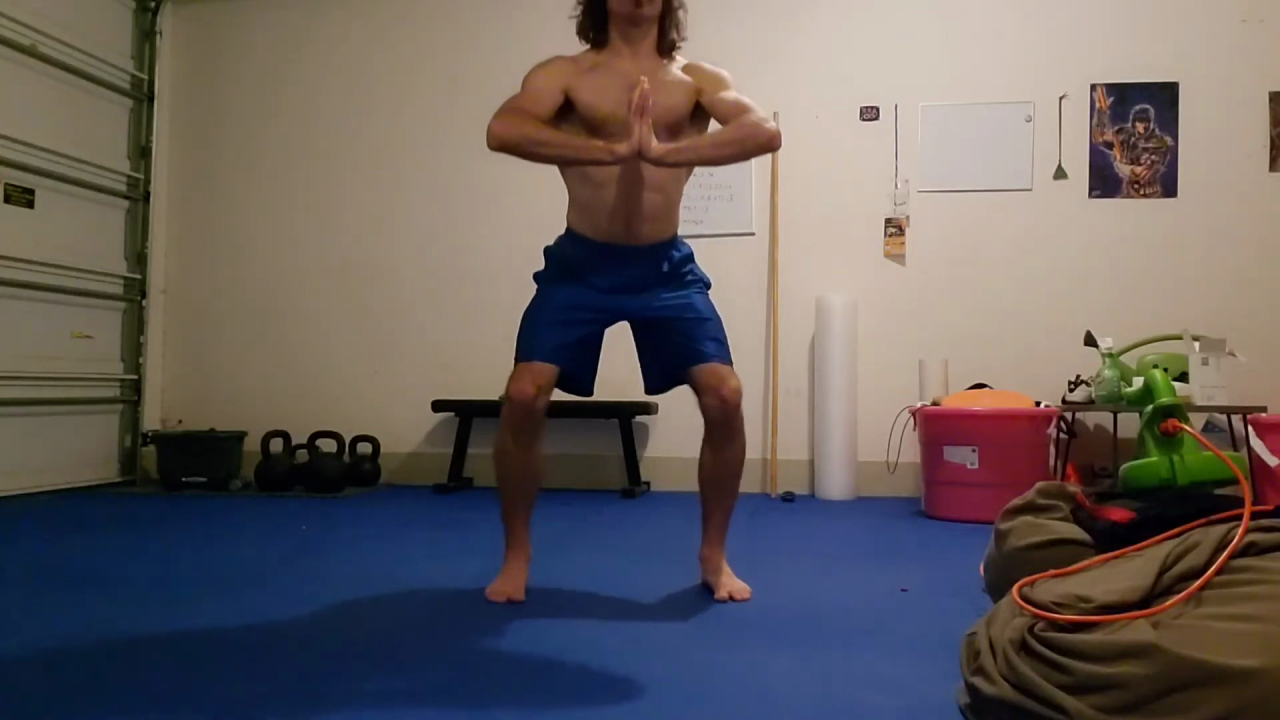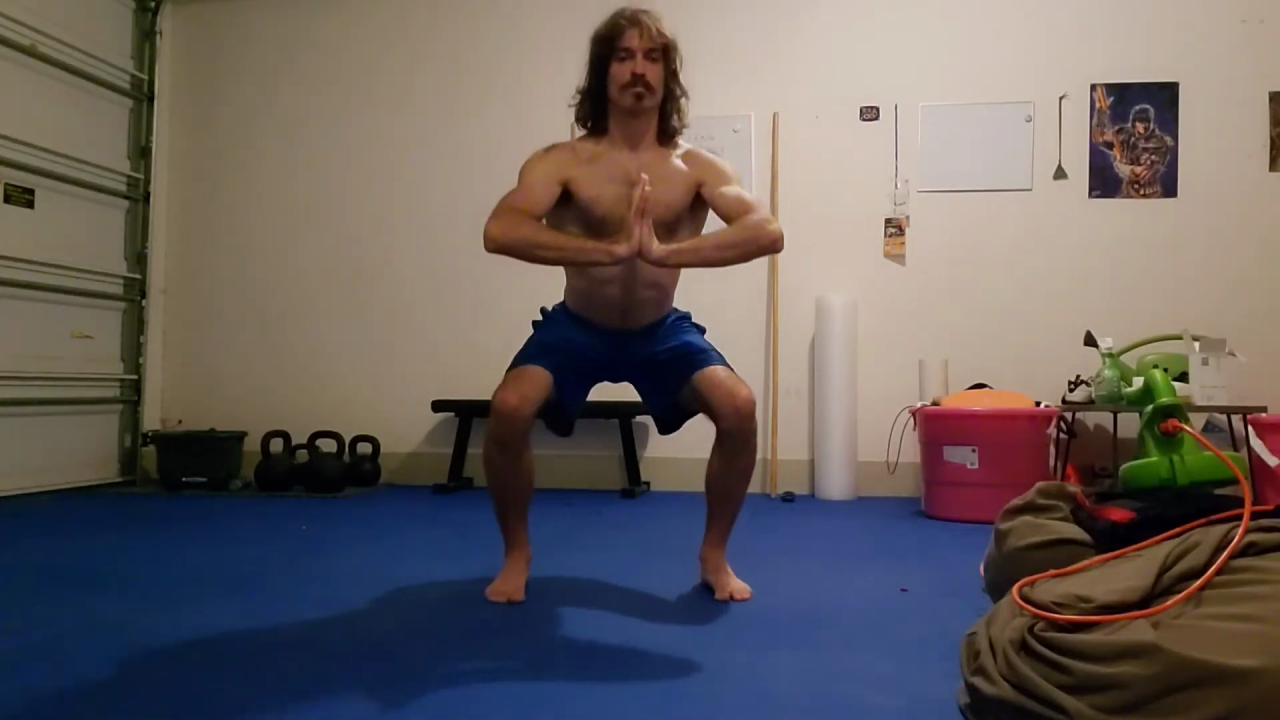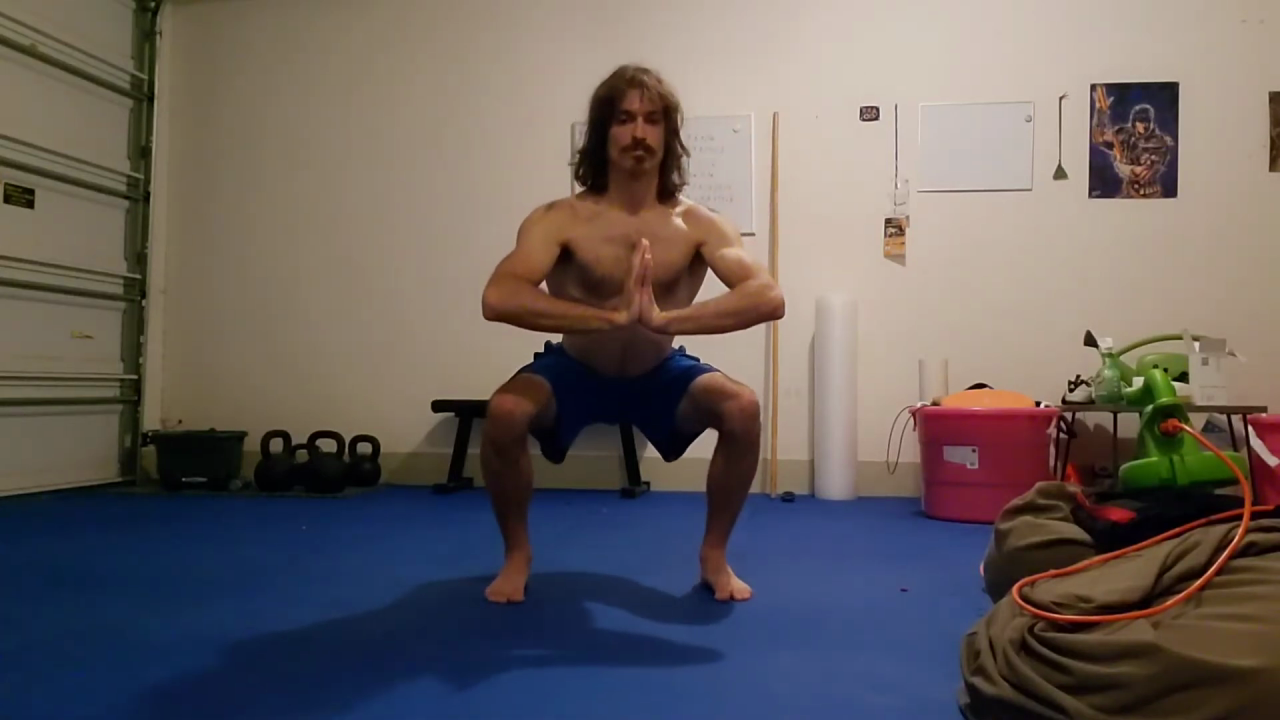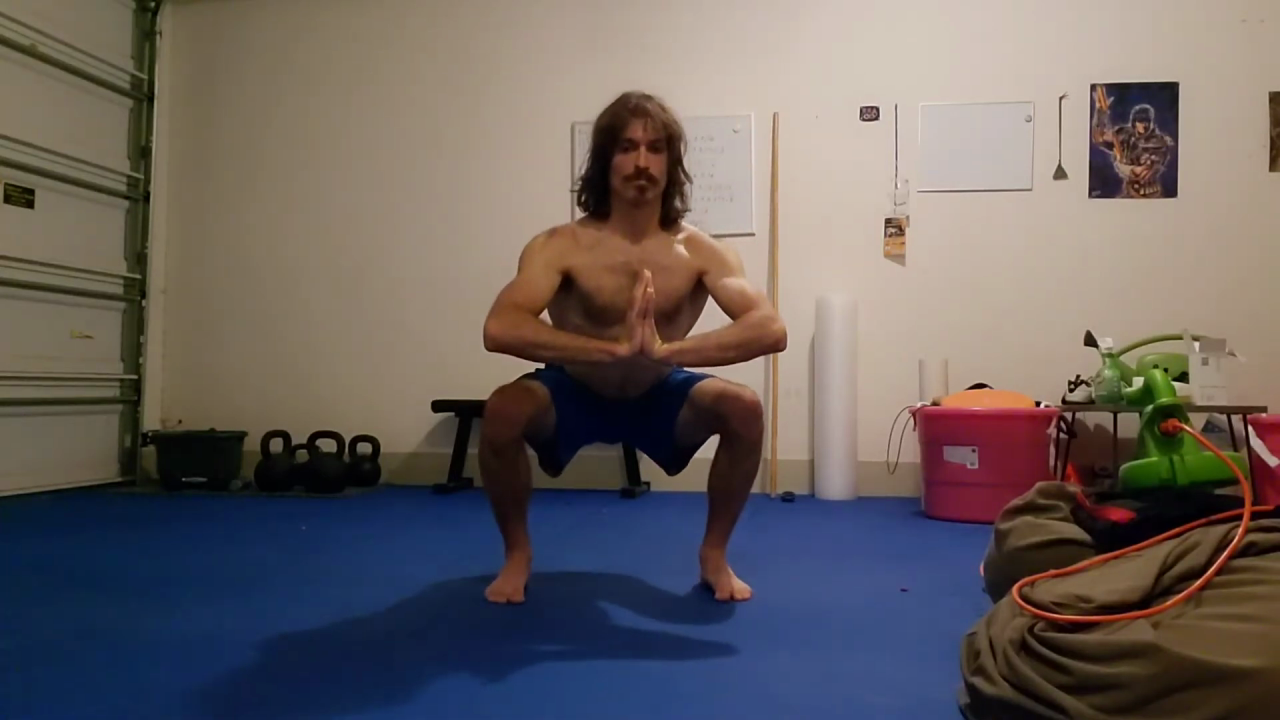
dt=1s
person 1, frame 1
left shoulder: (699, 78)
right shoulder: (563, 73)
left elbow: (765, 132)
right elbow: (502, 130)
left wrist: (665, 151)
right wrist: (615, 150)
left hip: (665, 268)
right hip: (580, 265)
left knee: (724, 397)
right knee: (524, 397)
left ankle: (714, 554)
right ankle: (517, 554)
person 1, frame 2
left shoulder: (697, 166)
right shoulder: (561, 162)
left elbow: (768, 233)
right elbow: (499, 232)
left wrist: (666, 252)
right wrist: (613, 249)
left hip: (661, 331)
right hip: (575, 328)
left knee: (738, 408)
right knee: (509, 409)
left ankle: (715, 555)
right ankle: (517, 554)
person 1, frame 3
left shoulder: (698, 224)
right shoulder: (559, 220)
left elbow: (768, 298)
right elbow: (498, 299)
left wrist: (664, 319)
right wrist: (613, 317)
left hip: (659, 374)
right hip: (575, 371)
left knee: (741, 408)
right knee: (505, 412)
left ankle: (714, 554)
right ankle: (517, 553)
person 1, frame 4
left shoulder: (701, 251)
right shoulder: (560, 246)
left elbow: (771, 329)
right elbow: (499, 330)
left wrist: (665, 350)
right wrist: (614, 348)
left hip: (659, 395)
right hip: (574, 393)
left knee: (744, 410)
right knee: (503, 412)
left ankle: (714, 554)
right ankle: (517, 554)
